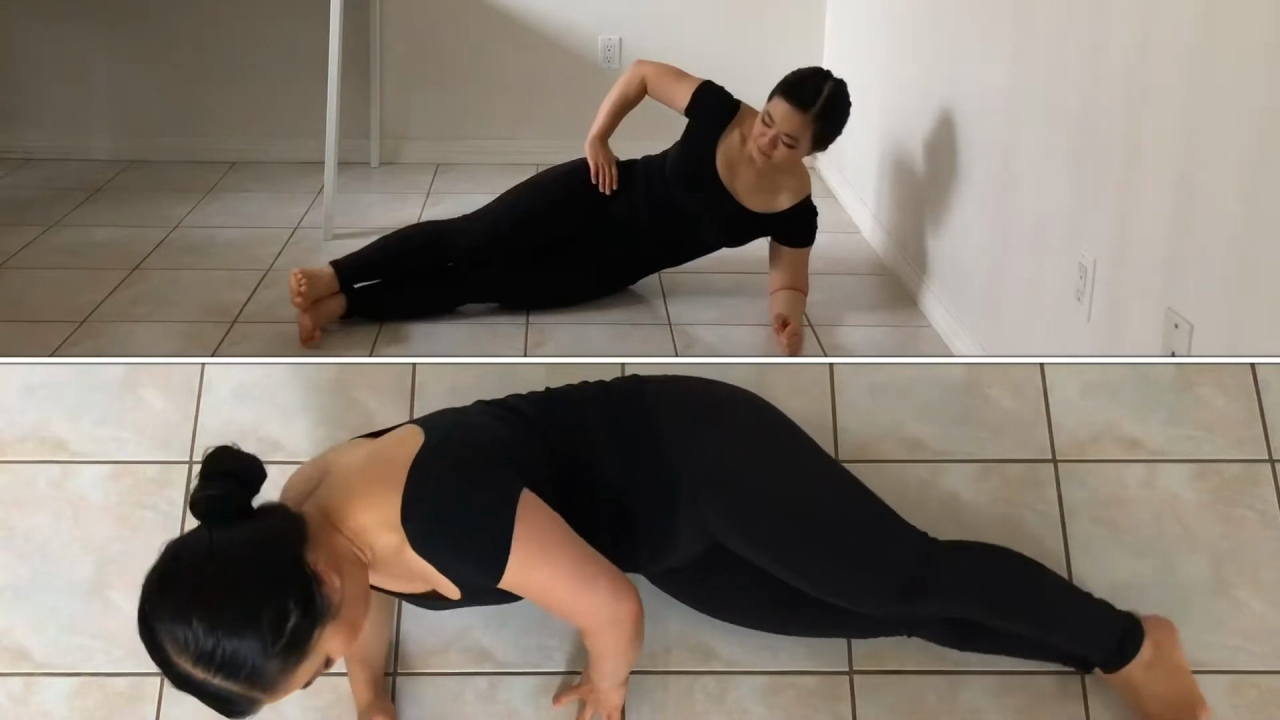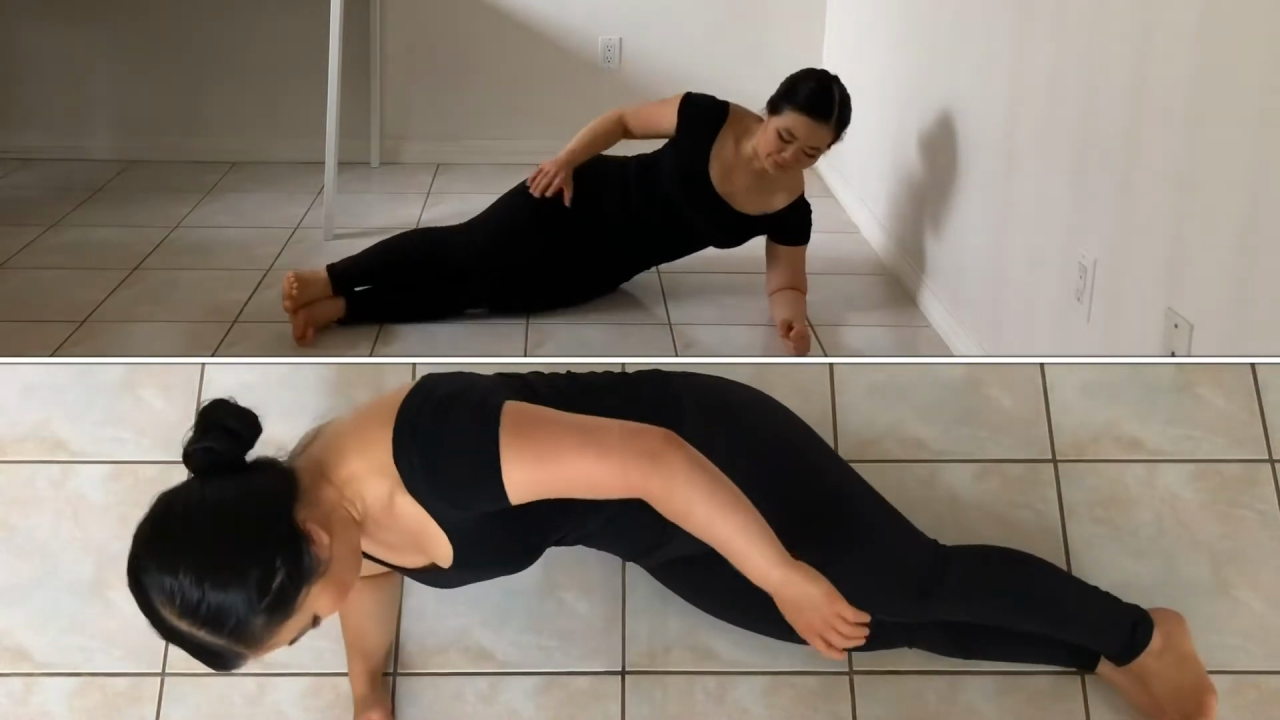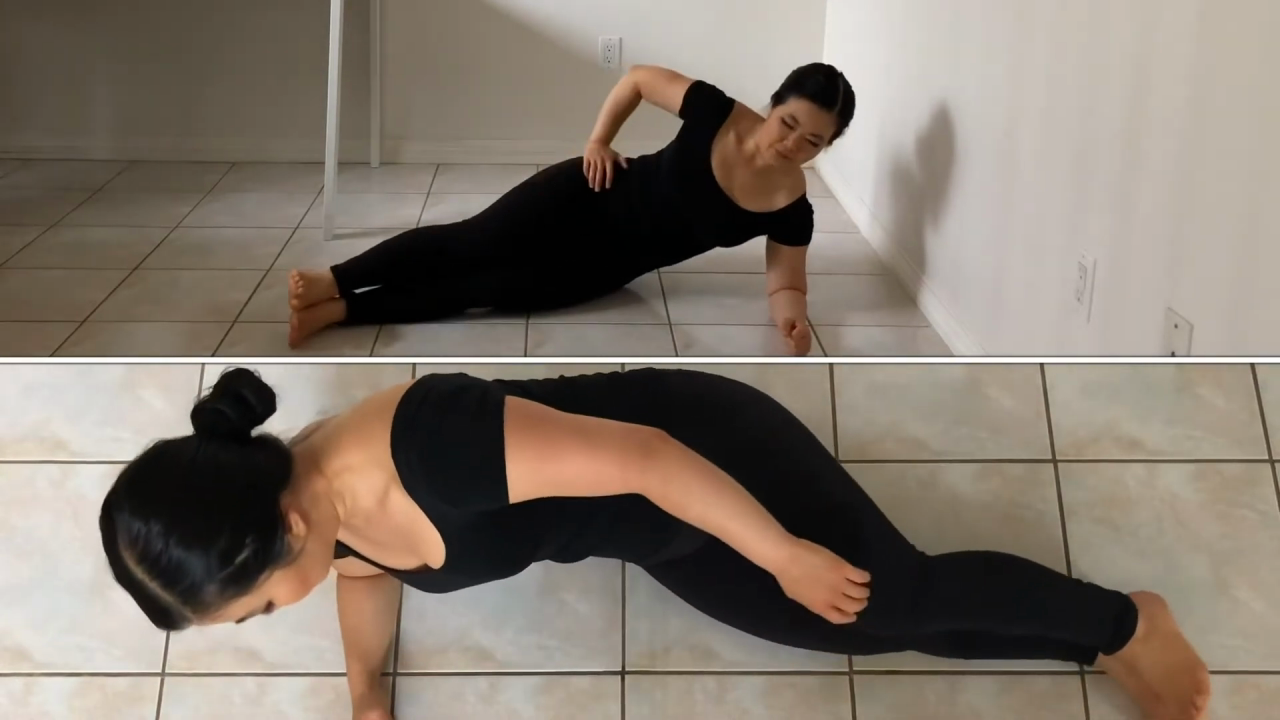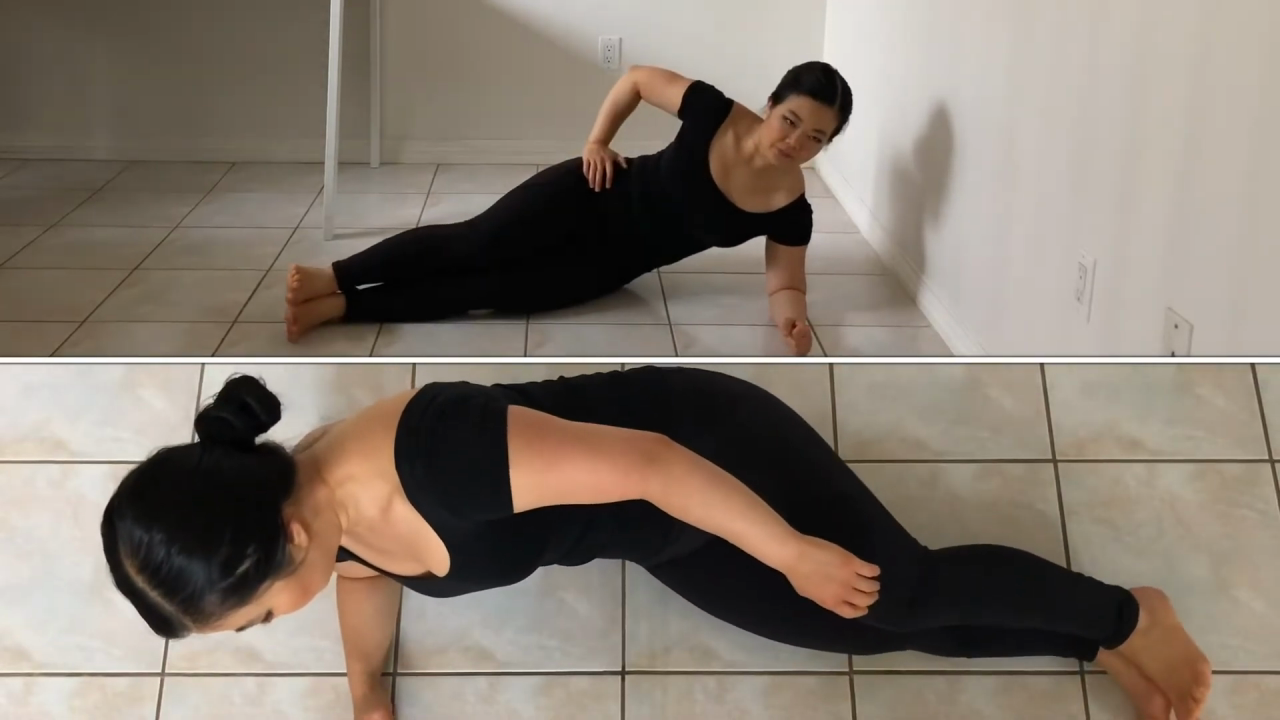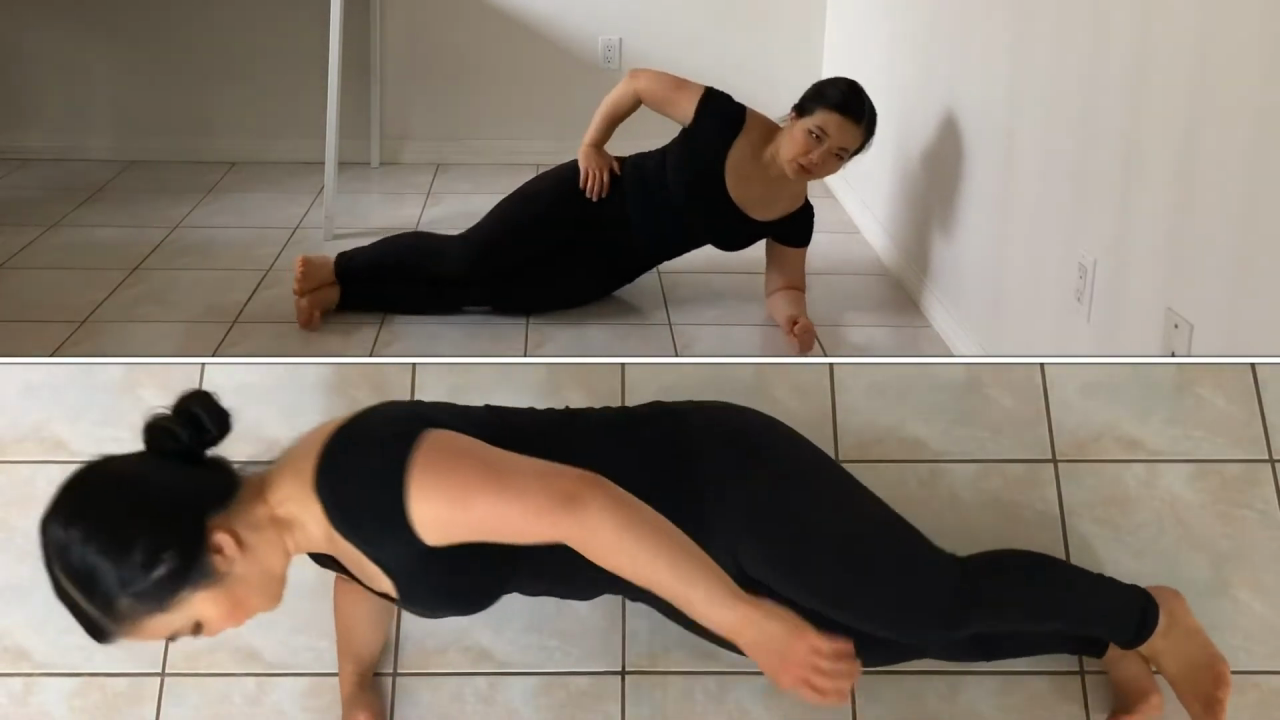
dt=1s
person 1, frame 1
left shoulder: (434, 503)
right shoulder: (292, 529)
left elbow: (612, 608)
left hip: (696, 453)
right hip: (662, 539)
left knee: (903, 576)
right knee: (868, 612)
person 1, frame 2
left shoulder: (424, 448)
right shoulder: (299, 509)
left elbow: (652, 456)
left wrist: (787, 580)
left hip: (705, 448)
right hip: (654, 542)
left knee: (908, 583)
right knee: (874, 625)
person 1, frame 3
left shoulder: (423, 444)
right shoulder: (319, 512)
left elbow: (647, 455)
left wrist: (785, 554)
left hip: (700, 448)
right hip: (656, 543)
left knee: (897, 597)
right knee: (863, 631)
left ankle: (1123, 623)
person 1, frame 4
left shoulder: (427, 458)
right shoulder: (310, 508)
left elbow: (651, 462)
left wrist: (795, 553)
left hip: (704, 446)
right hip: (661, 542)
left knee: (904, 591)
right knee: (869, 627)
left ankle: (1126, 618)
person 1, frame 5
left shoulder: (360, 473)
right shoulder: (300, 515)
left elbow: (579, 503)
left wrist: (749, 622)
left hip: (717, 478)
right hip: (673, 539)
left knee: (930, 600)
left ankle: (1146, 615)
person 2, frame 1
left shoulder: (794, 207)
right shoulder: (720, 111)
left elbow: (788, 281)
right elbow: (641, 73)
left wrist: (788, 316)
right wrist: (596, 139)
left hip: (615, 263)
right hip: (597, 196)
left knee: (485, 284)
right knee: (472, 238)
left ankle: (342, 305)
right ankle: (333, 278)
person 2, frame 2
left shoulder: (789, 209)
right shoulder: (710, 119)
left elbow: (787, 282)
right elbow: (621, 119)
left wrist: (792, 319)
right wrist: (563, 161)
left hip: (607, 264)
right hip: (589, 197)
left knee: (490, 291)
right knee: (470, 249)
left ankle: (340, 306)
right ankle: (329, 279)
person 2, frame 3
left shoulder: (790, 207)
right shoulder: (715, 112)
left elbow: (785, 282)
right elbow: (637, 79)
left wrist: (793, 320)
right wrist: (597, 142)
left hip: (612, 262)
right hip: (593, 196)
left knee: (489, 287)
right knee: (472, 243)
left ankle: (340, 310)
right ankle: (333, 281)
person 2, frame 4
left shoulder: (790, 208)
right shoulder: (715, 112)
left elbow: (784, 283)
right elbow: (637, 79)
left wrist: (794, 320)
right wrist: (596, 142)
left hip: (614, 261)
right hip: (595, 195)
left knee: (490, 290)
right knee: (474, 244)
left ankle: (340, 307)
right ankle: (333, 277)
person 2, frame 5
left shoulder: (794, 215)
right shoulder: (727, 120)
left elbow: (782, 286)
right elbow: (637, 82)
left wrist: (795, 318)
right wrist: (591, 145)
left hip: (615, 260)
right hip: (594, 197)
left knee: (489, 292)
right knee: (467, 258)
left ankle: (340, 295)
right ankle: (336, 265)
